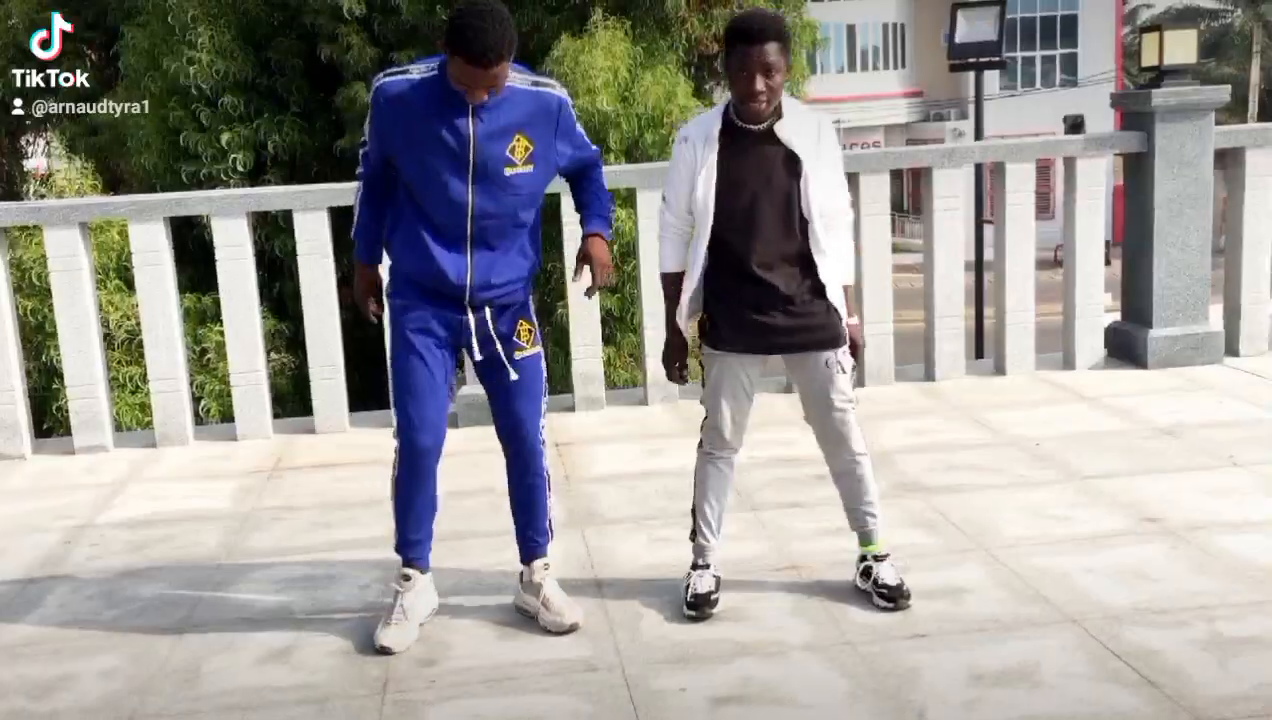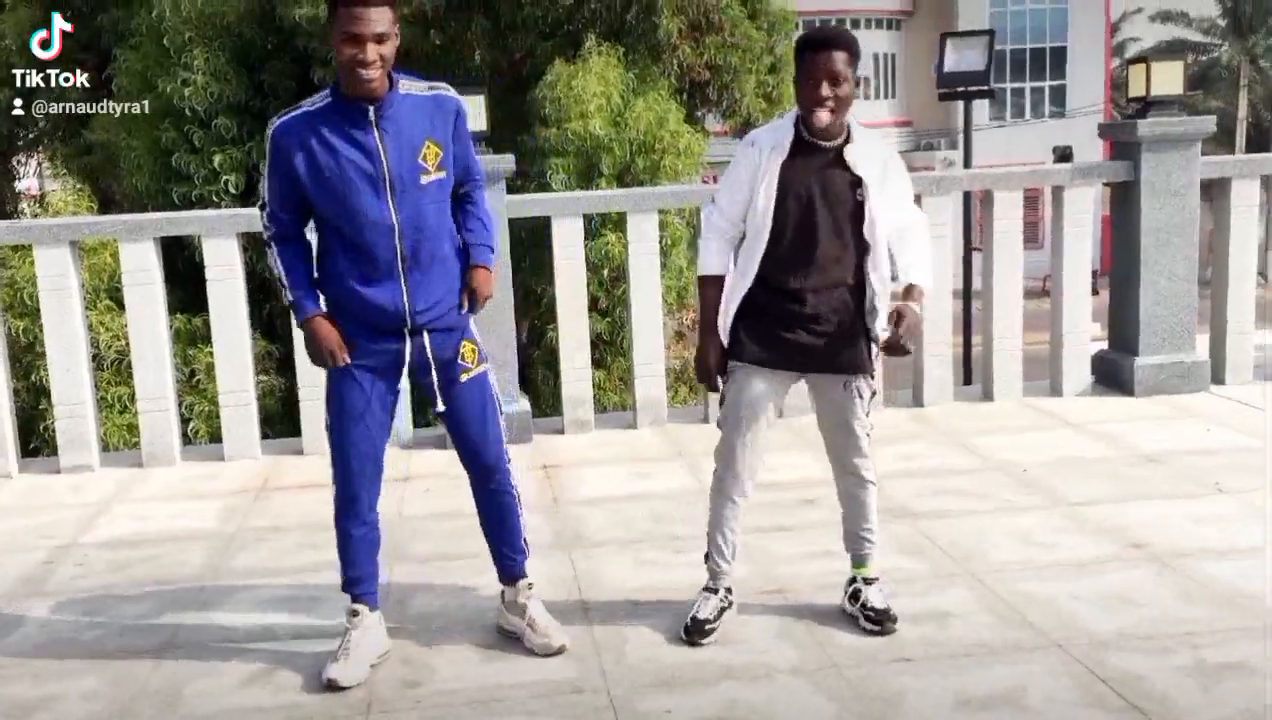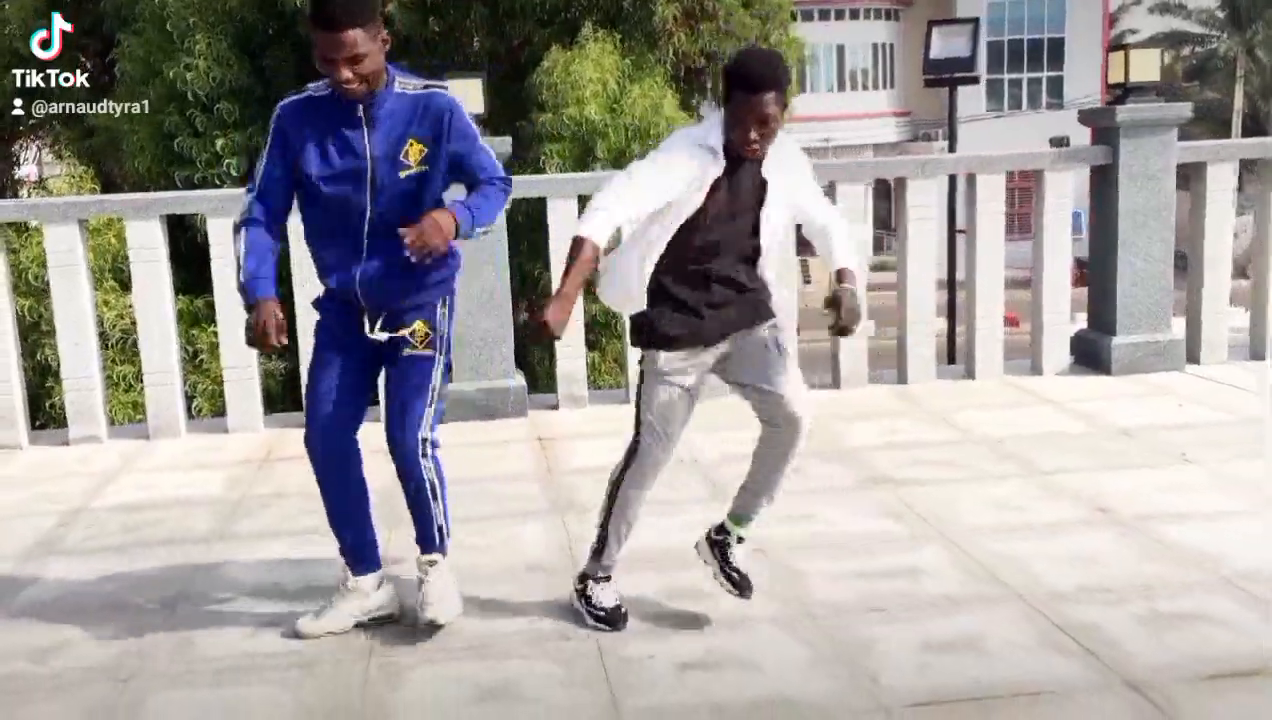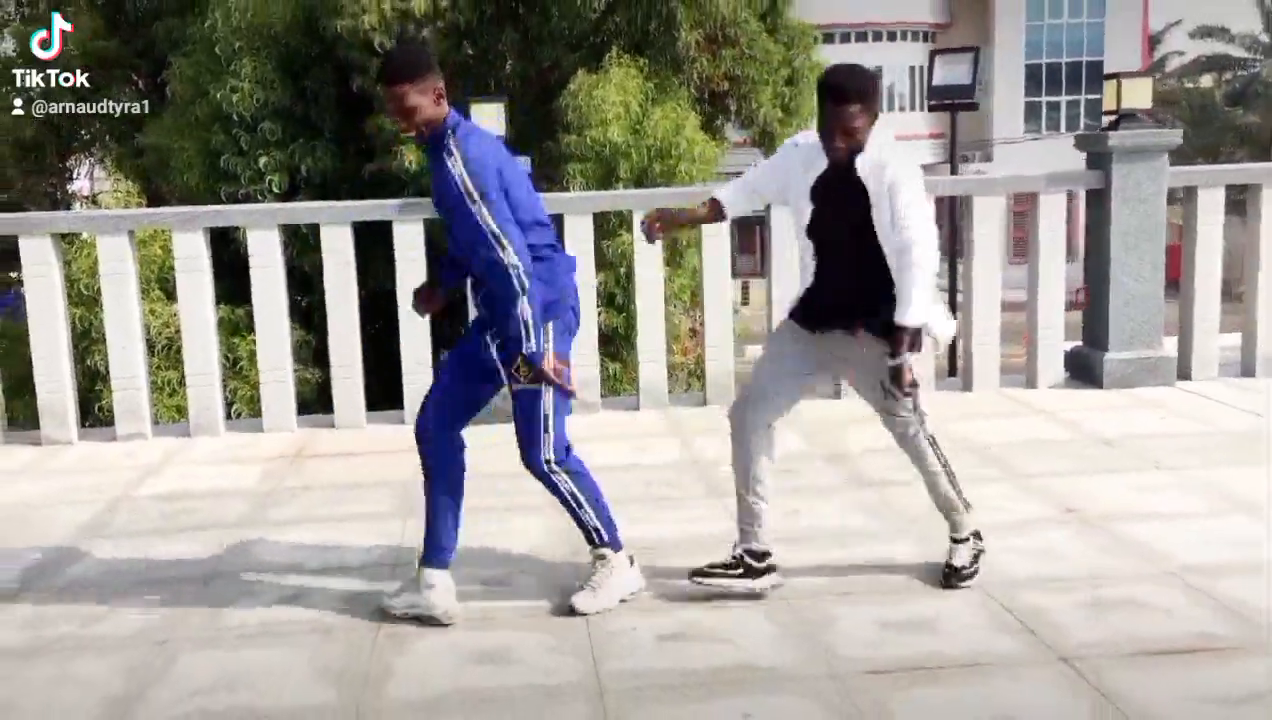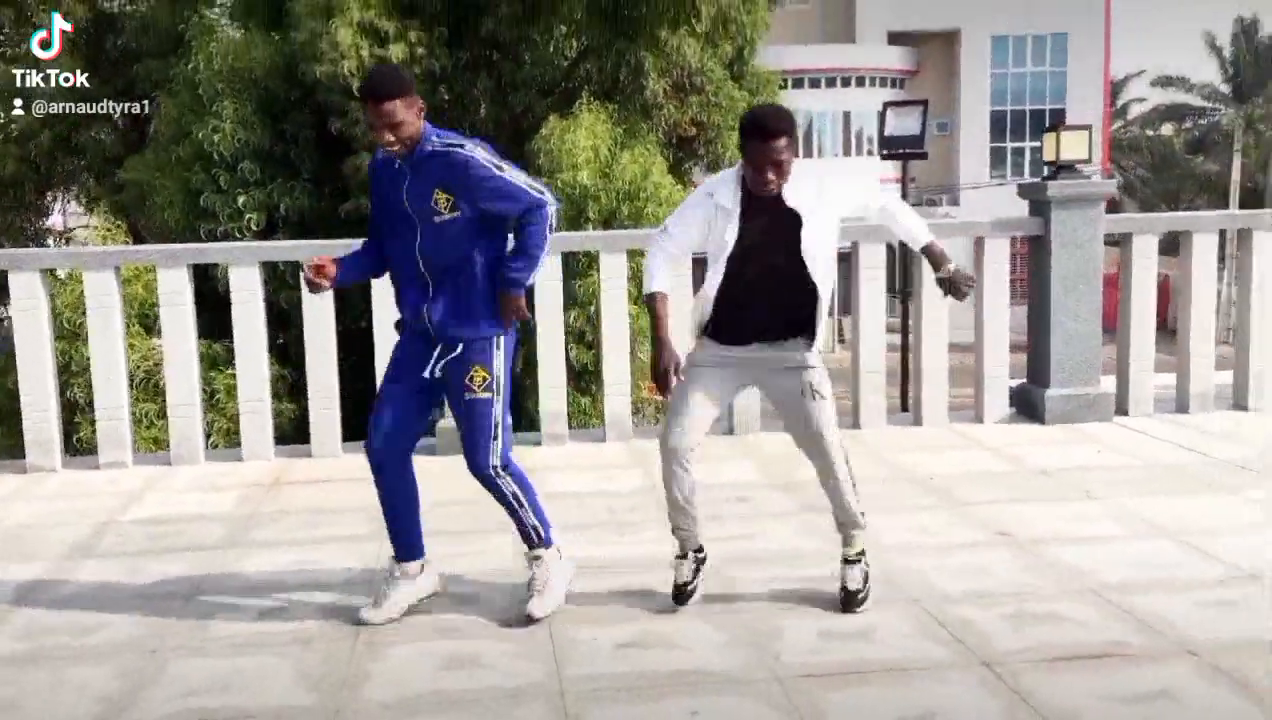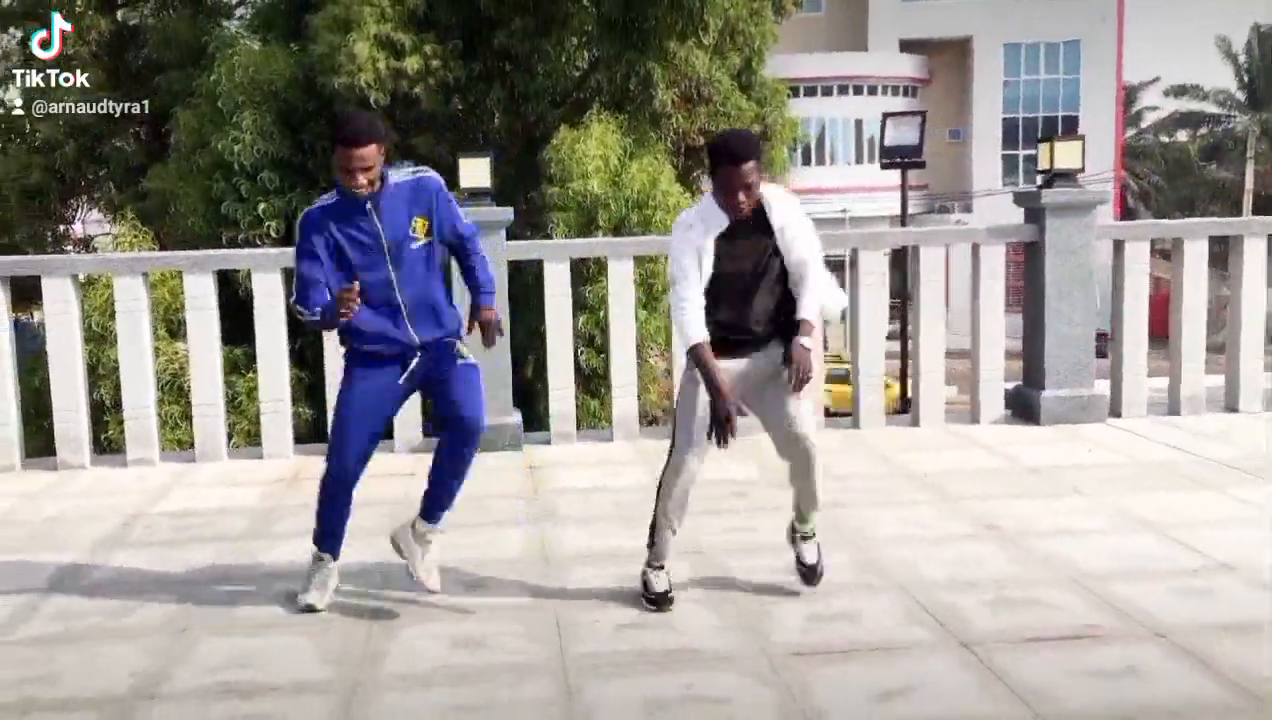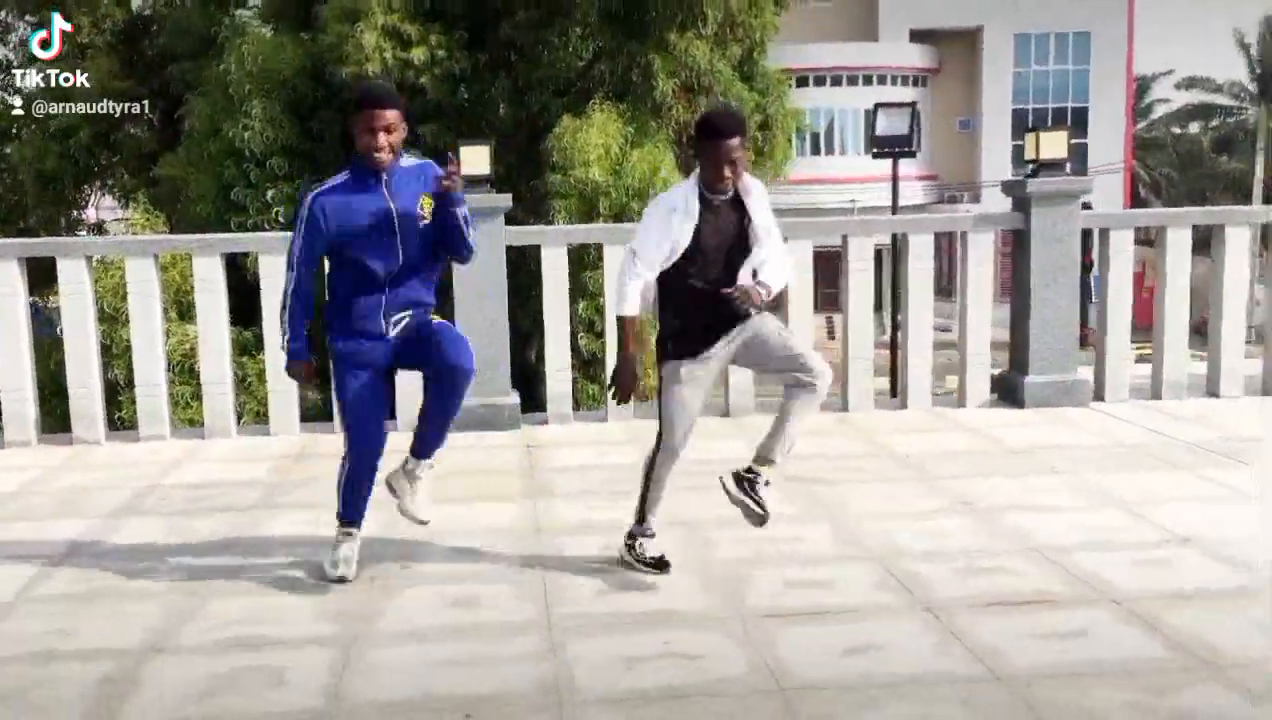
dt=0.7s
person 1, frame 1
left shoulder: (545, 103)
right shoulder: (395, 95)
left elbow: (586, 167)
right elbow: (376, 177)
left wrist: (597, 230)
right wrist: (365, 259)
left hip: (508, 301)
right hip: (423, 303)
left knee: (525, 440)
right knee: (419, 442)
left ankle: (536, 576)
right ankle: (414, 581)
person 1, frame 2
left shoulder: (441, 107)
right shoulder: (294, 135)
left elbow: (470, 187)
right elbow: (281, 230)
left wrist: (480, 257)
right wrist: (308, 313)
left hip: (447, 326)
right hip: (360, 340)
left knee: (490, 464)
right knee: (356, 481)
left ankle: (517, 597)
right ankle: (365, 621)
person 1, frame 3
left shoulder: (435, 107)
right shoulder: (296, 116)
left elbow: (494, 184)
right elbow: (264, 212)
left wrist: (455, 219)
right wrist: (260, 296)
left hip: (419, 298)
right hip: (344, 306)
left knee: (410, 435)
right knee: (326, 440)
left ankle: (436, 569)
right ankle: (364, 582)
person 1, frame 4
left shoulder: (459, 156)
right shoulder: (450, 144)
left elbow: (504, 251)
left wrist: (534, 347)
right wrist: (442, 280)
left hip: (537, 311)
right hip: (501, 313)
left knee: (544, 452)
right knee: (435, 428)
left ankle: (617, 563)
right ankle: (434, 576)
person 1, frame 5
left shoulder: (464, 160)
right shoulder: (381, 171)
left elbow: (539, 207)
left wrist: (517, 282)
right wrist: (338, 271)
left hip: (479, 332)
right hip: (420, 335)
left knee: (488, 461)
right knee: (385, 445)
left ankle: (548, 560)
right ankle: (411, 571)
person 1, frame 6
left shoulder: (425, 186)
right shoulder: (318, 223)
left elbow: (464, 238)
right elbow: (307, 298)
left wrist: (484, 299)
right wrist: (333, 311)
left hip: (440, 341)
right hip: (375, 353)
left knee: (467, 421)
right knee: (344, 464)
left ankle: (422, 531)
right ankle: (324, 564)
person 1, frame 7
left shoulder: (427, 177)
right shoulder: (325, 201)
left elbow: (462, 253)
right elbow: (301, 272)
left wrist: (454, 203)
right wrist: (297, 350)
left hip: (415, 320)
right hip: (355, 336)
left knee: (457, 360)
right knee: (365, 445)
left ankle: (415, 467)
right ankle: (348, 534)
person 2, frame 1
left shoulder: (816, 132)
right shoulder: (697, 140)
left elbow: (836, 226)
right elbow: (674, 234)
left wrist: (849, 314)
right wrist: (674, 329)
left hip: (812, 312)
right hip: (732, 320)
left knee: (843, 437)
right knee: (719, 441)
left ankle: (873, 554)
right ankle: (704, 563)
person 2, frame 2
left shoulder: (878, 158)
right shoulder: (761, 148)
left elbow: (910, 240)
right elbow: (719, 236)
left wrist: (907, 305)
right wrist: (711, 331)
left hip: (843, 337)
right hip: (760, 335)
left knee: (854, 462)
right knee: (737, 459)
left ankle: (863, 580)
right ankle: (717, 586)
person 2, frame 3
left shoulder: (788, 163)
right shoulder: (689, 152)
left elbow: (825, 221)
right elbow: (611, 207)
left wrist: (845, 285)
right wrist: (565, 294)
left hip: (747, 312)
right hip: (675, 320)
left knee: (789, 414)
right knee: (650, 454)
left ankle: (728, 535)
right ankle: (597, 578)
person 2, frame 4
left shoulder: (893, 168)
right shoulder: (803, 156)
left elbow: (918, 255)
right elbow: (750, 189)
left wrist: (905, 352)
right wrist: (682, 215)
left hip: (881, 326)
right hip: (816, 318)
left knee: (910, 435)
right knee: (749, 416)
left ankle: (964, 537)
right ankle: (754, 556)
person 2, frame 5
left shoulder: (819, 193)
right shoulder: (713, 197)
left elbow: (884, 205)
right elbow: (660, 259)
left wrist: (941, 262)
right wrist: (662, 342)
left hip: (790, 347)
right hip: (721, 346)
left knee: (827, 452)
right knee: (677, 445)
left ankle: (854, 555)
right ankle: (690, 551)
person 2, frame 6
left shoulder: (782, 208)
right shoulder: (693, 226)
left elbow: (812, 271)
right elbow: (686, 308)
left wrist: (805, 339)
right wrist: (713, 384)
left hip: (771, 349)
right hip: (716, 353)
left knee: (802, 444)
right knee: (686, 458)
left ankle: (804, 531)
right ankle: (656, 564)
person 2, frame 7
left shoulder: (754, 196)
right shoulder: (670, 208)
left elbow: (775, 257)
right elbow: (633, 278)
left wrist: (760, 291)
right wrist: (627, 359)
left hip: (743, 324)
right hip: (687, 340)
left knee: (815, 373)
right knee: (671, 442)
left ankle: (756, 474)
right ankle: (639, 536)
